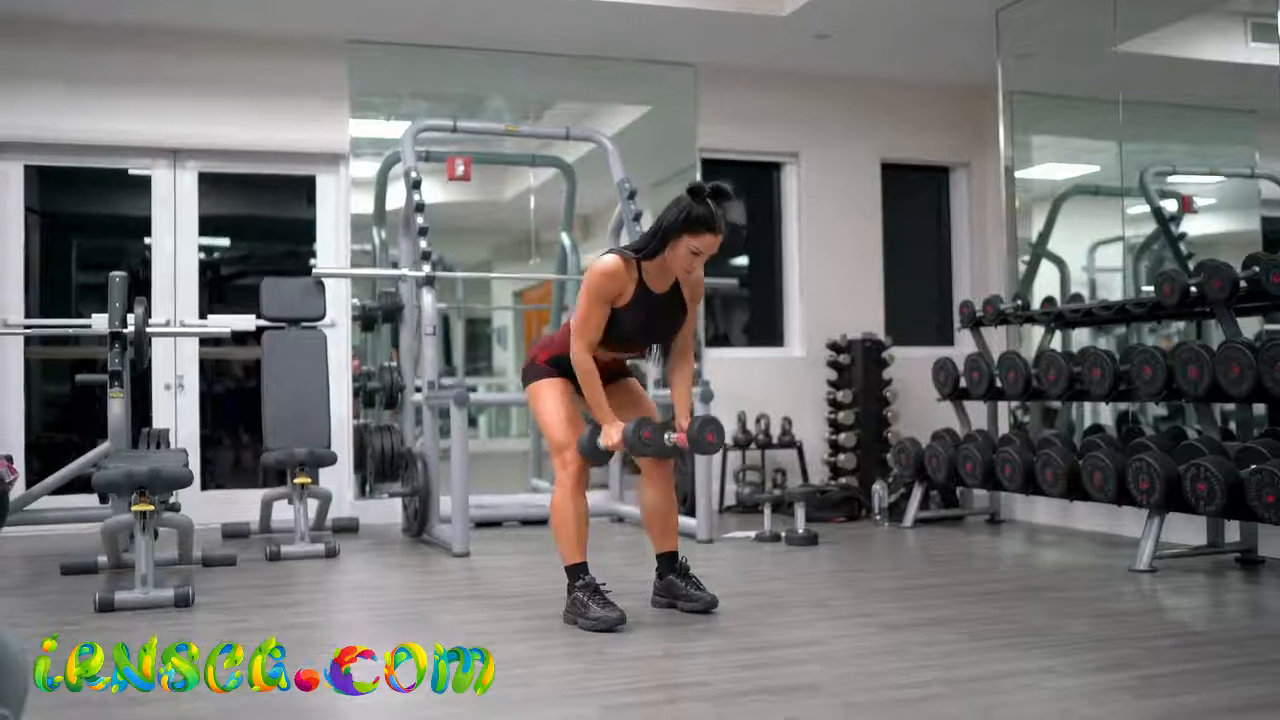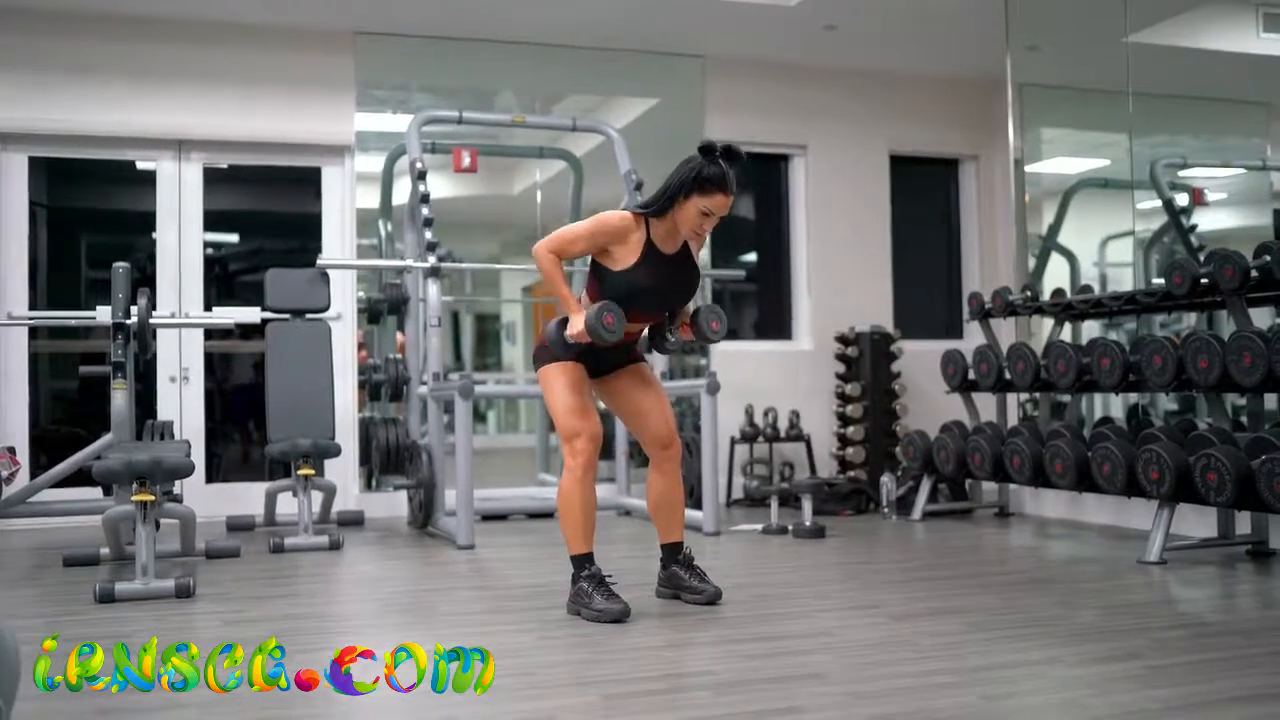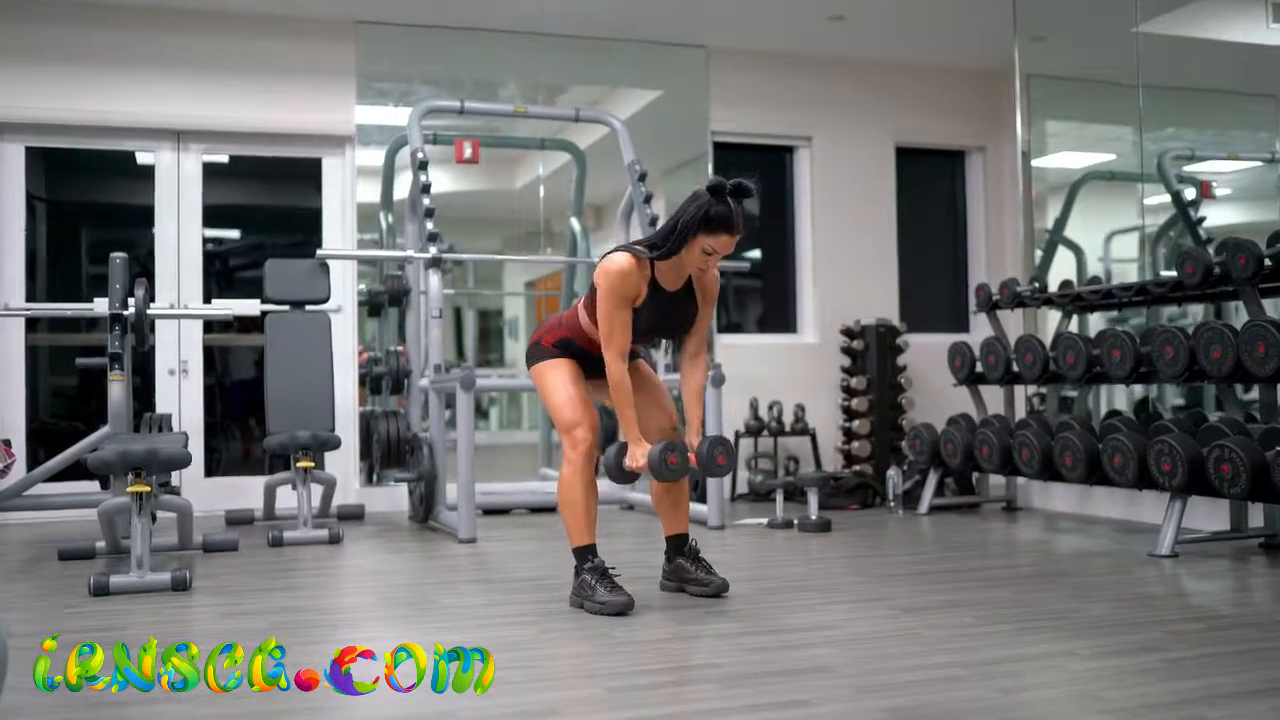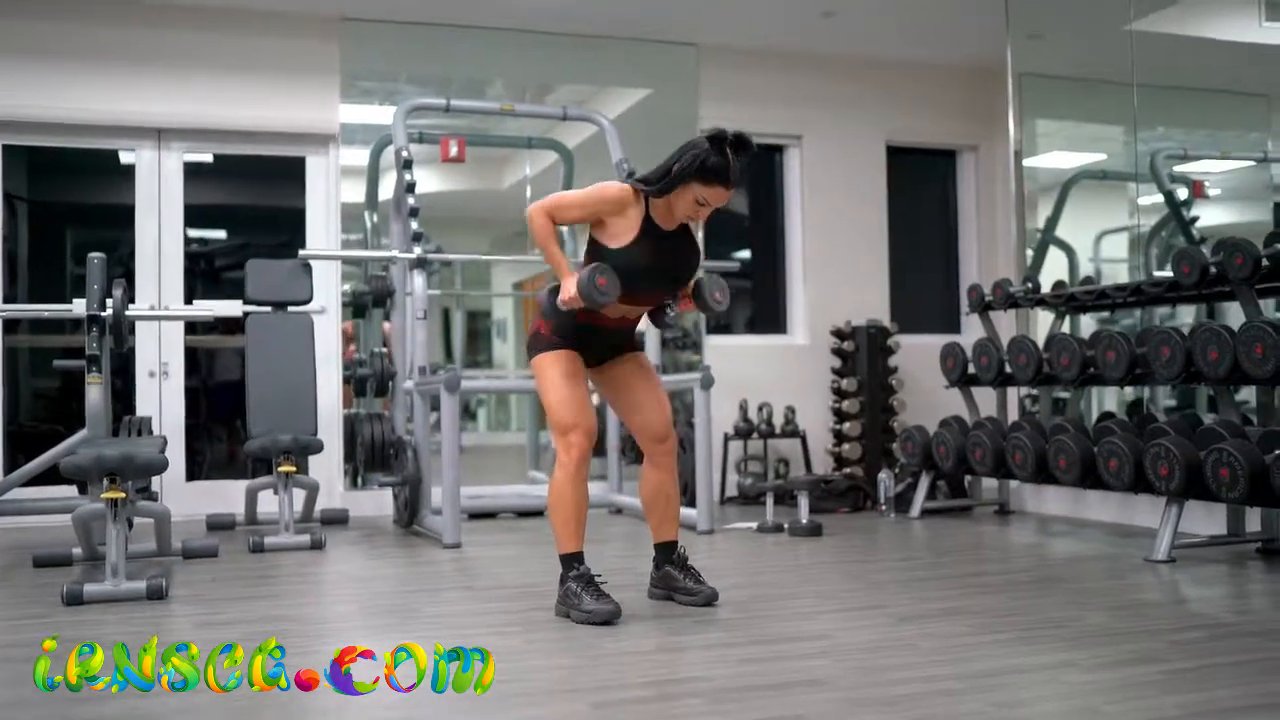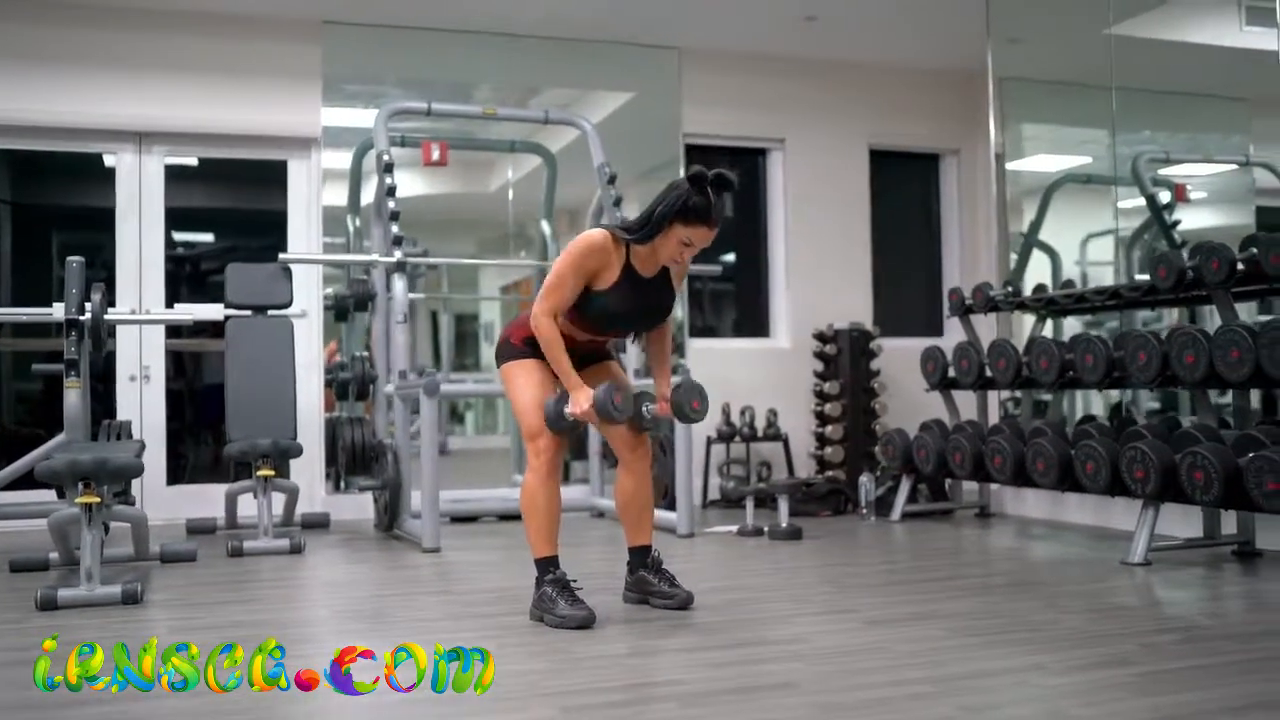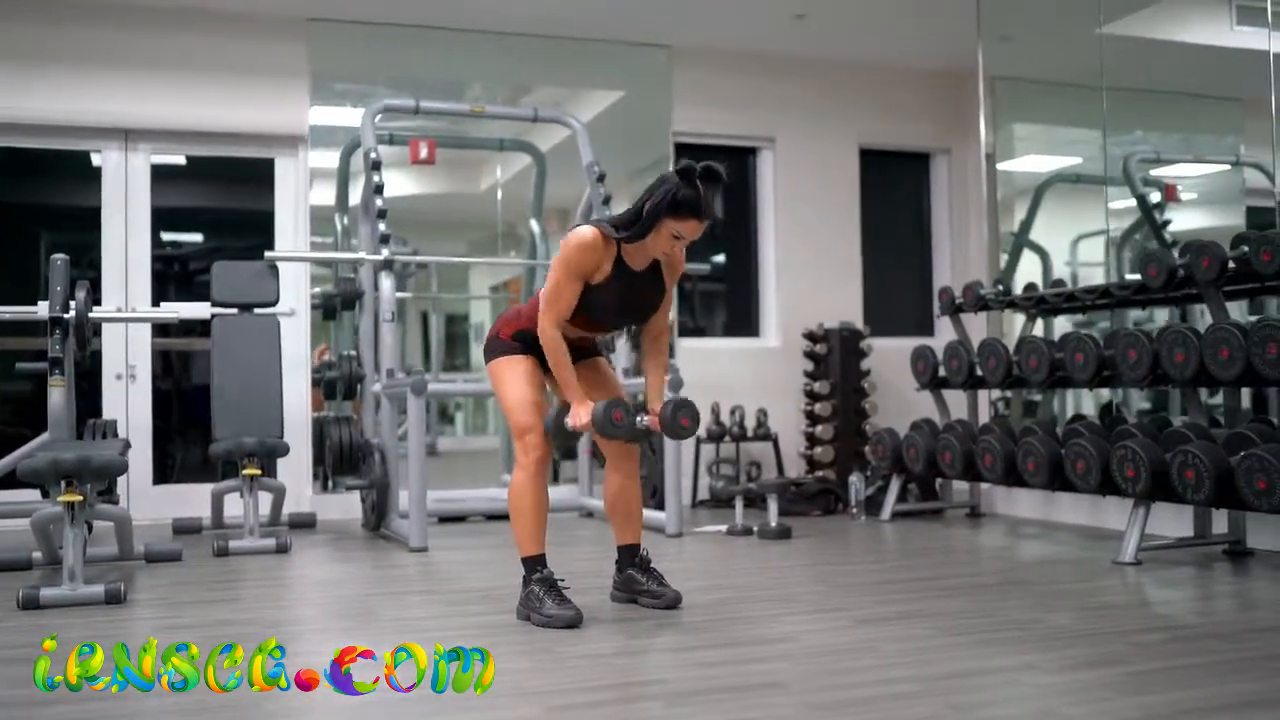
dt=0.7s
person 1, frame 1
left shoulder: (691, 282)
right shoulder: (611, 270)
left elbow: (682, 349)
right elbow: (578, 347)
left wrist: (683, 415)
right wrist: (606, 421)
left hip: (612, 370)
right hip: (556, 364)
left knee: (660, 456)
right knee: (573, 459)
left ankle: (669, 576)
right ankle: (579, 590)
person 1, frame 2
left shoulder: (693, 238)
right shoulder: (620, 227)
right elbow: (545, 250)
left wrist: (683, 318)
right wrist: (574, 311)
left hip: (622, 351)
right hip: (568, 346)
left knee: (666, 445)
right knee: (583, 445)
left ankle: (674, 565)
right ankle: (583, 579)
person 1, frame 3
left shoulder: (706, 279)
right shoulder: (623, 268)
left elbow: (695, 356)
right elbow: (614, 359)
left wrist: (694, 432)
right wrist: (634, 440)
left hip: (616, 353)
right hip: (560, 348)
left knee: (670, 439)
right knee: (582, 438)
left ankle: (679, 558)
right ankle: (587, 572)
person 1, frame 4
left shoulder: (691, 218)
right shoulder: (618, 200)
right elbow: (538, 213)
left wrist: (686, 292)
right wrist: (568, 276)
left hip: (620, 339)
right hip: (563, 330)
left knee: (663, 439)
right knee: (577, 441)
left ankle: (667, 564)
right ankle: (572, 579)
person 1, frame 5
left shoulder: (674, 264)
right shoulder: (597, 246)
left elbow: (657, 326)
right elbow: (543, 316)
left wrist: (662, 385)
right wrist: (575, 390)
left hip: (591, 351)
right hip: (530, 345)
left knee: (638, 443)
right knee: (548, 444)
left ankle: (641, 569)
right ankle: (548, 584)
person 1, frame 6
left shoulder: (670, 262)
right shoulder: (588, 243)
left elbow: (656, 334)
right elbow: (549, 326)
left wrist: (655, 402)
right wrist: (577, 402)
left hip: (580, 346)
right hip: (520, 341)
left knee: (626, 441)
right knee: (536, 443)
left ankle: (630, 568)
right ankle: (535, 583)
